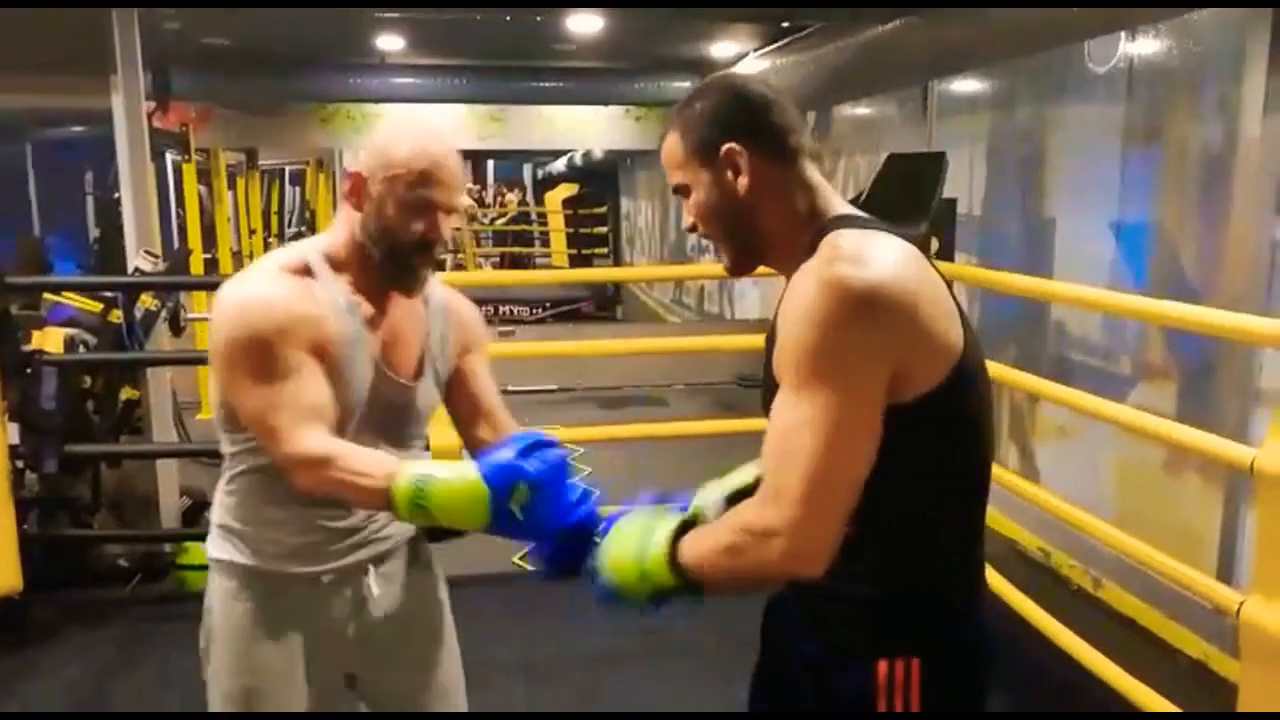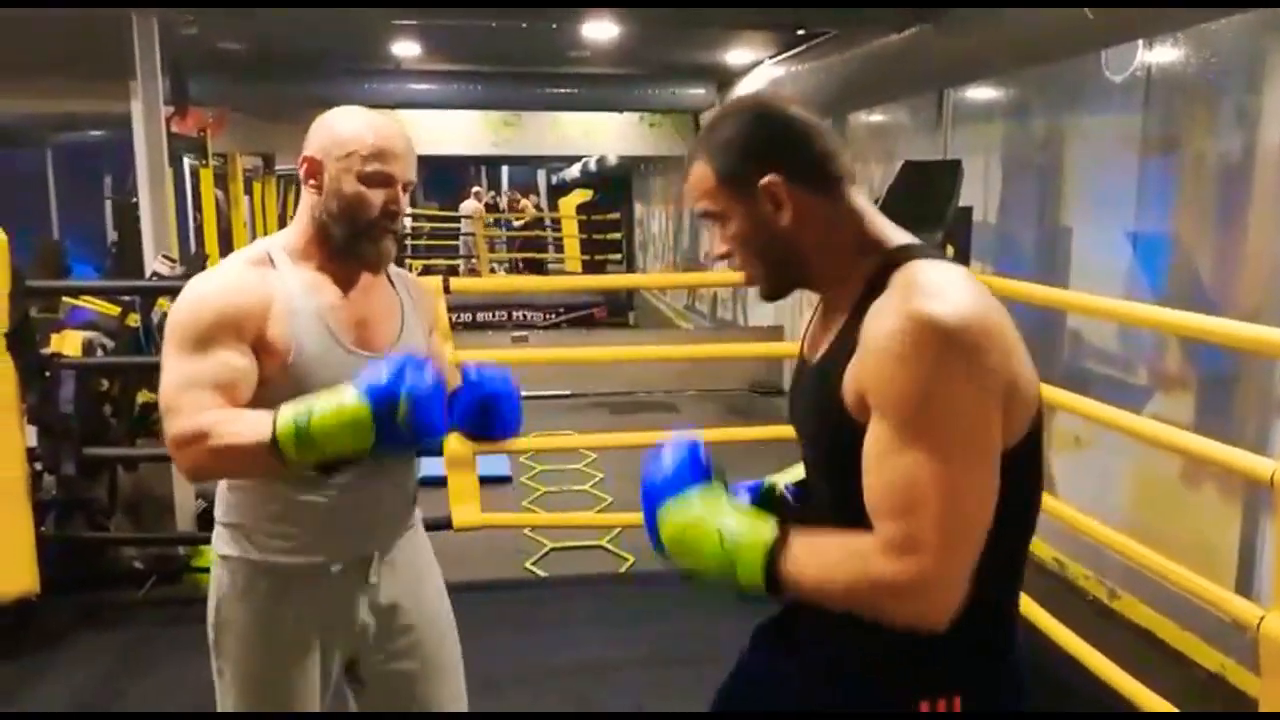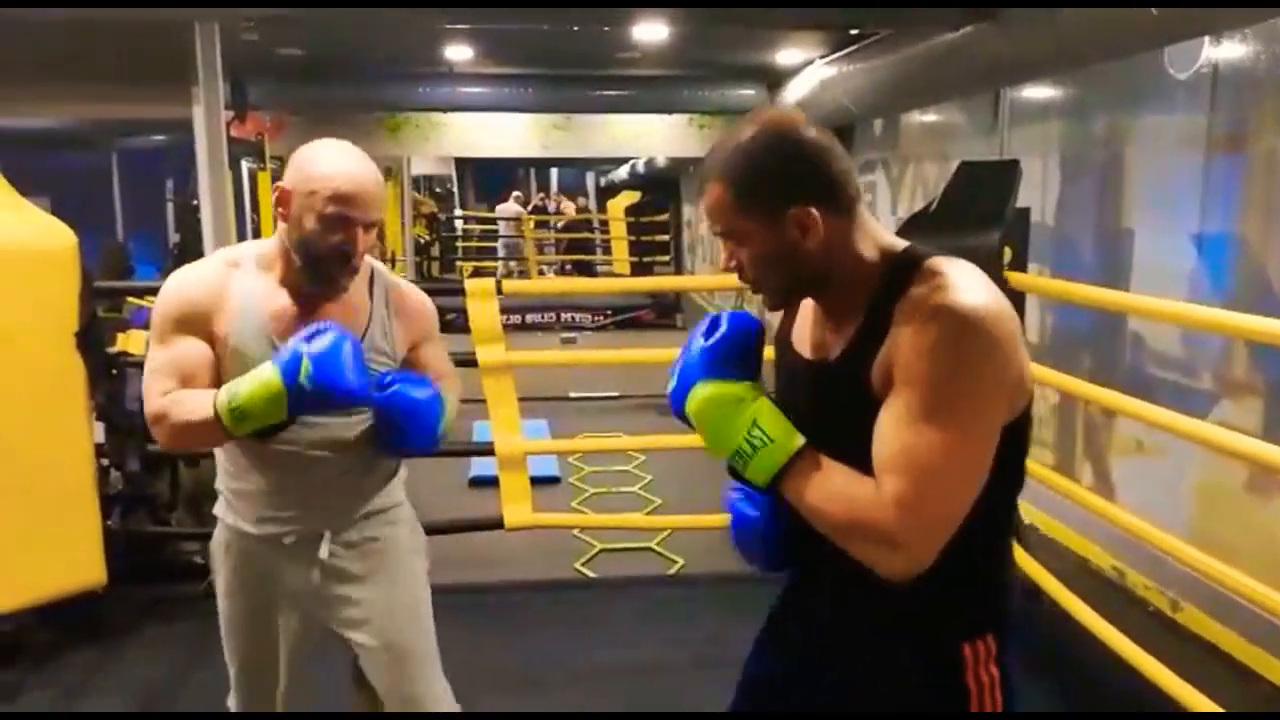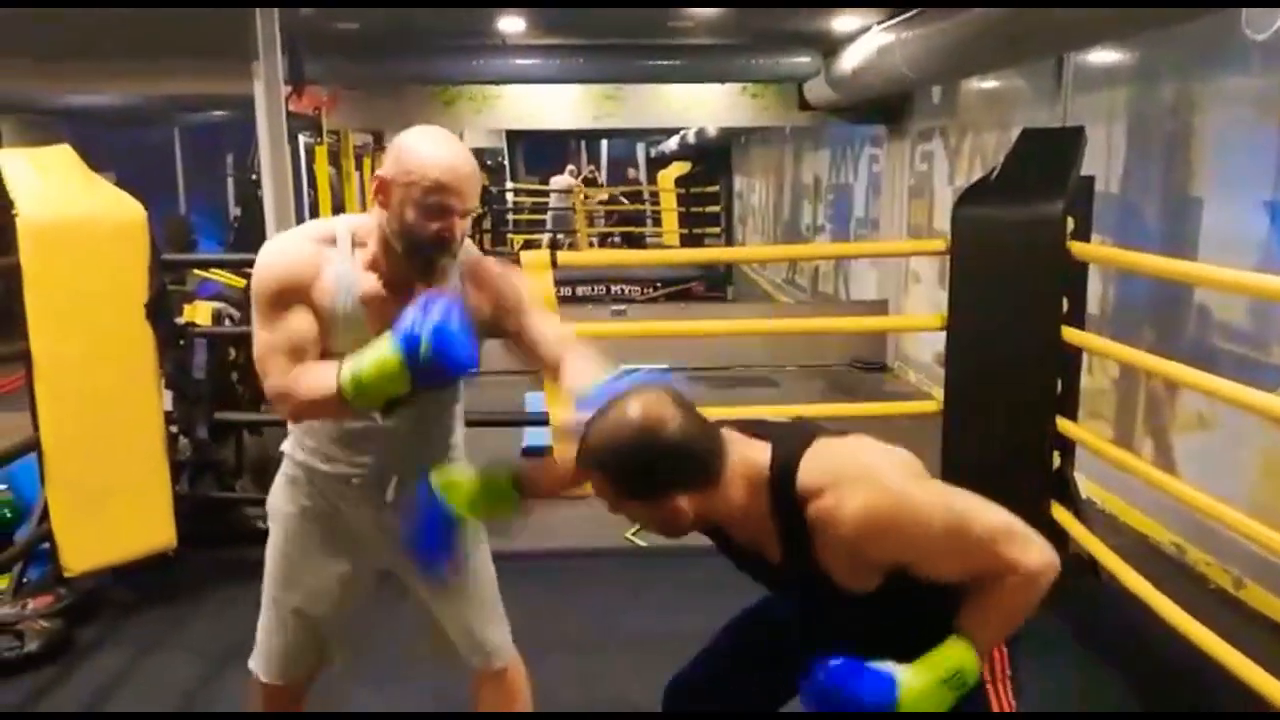
dt=1s
person 1, frame 1
left shoulder: (847, 283)
right shoulder: (829, 272)
left elbow: (789, 538)
left wrist: (661, 556)
right wrist: (705, 510)
left hip: (890, 660)
right hip: (821, 623)
person 1, frame 2
left shoulder: (926, 324)
right shoulder: (842, 303)
left elbow: (921, 581)
left wrist: (726, 534)
right wrist: (784, 500)
left hip: (918, 685)
person 1, frame 3
left shoulder: (952, 317)
right shoulder: (803, 300)
left elbow: (900, 542)
left wrist: (752, 437)
left hip: (933, 645)
right hip: (818, 606)
person 1, frame 4
left shoulder: (858, 501)
right shoulder: (684, 458)
left elbow: (1029, 564)
left wrist: (935, 678)
left hip: (937, 634)
right hip: (823, 615)
right knee: (692, 703)
person 2, frame 1
left shoulder: (448, 310)
right shoulder: (267, 302)
left elbow: (490, 433)
right elbow: (306, 457)
left wrist: (550, 495)
right wrist: (462, 493)
left hip: (394, 575)
right hip: (274, 587)
person 2, frame 2
left shoulder: (409, 293)
right shoulder: (233, 294)
left elbow: (440, 394)
right elbow: (193, 441)
left wrist: (473, 401)
right wrist: (343, 418)
left hip: (398, 563)
right hip: (278, 580)
person 2, frame 3
left shoulder: (403, 303)
right shoulder: (202, 290)
left elbow: (443, 393)
right elbow: (168, 421)
left wrist: (425, 409)
right wrist: (277, 389)
left hip: (372, 536)
right hip: (259, 543)
left knee: (422, 702)
right knee: (256, 704)
person 2, frame 4
left shoulder: (482, 277)
right shoulder: (297, 262)
left elbow: (561, 353)
right elbow: (286, 390)
right wrist: (394, 364)
left hip: (432, 490)
right hip: (328, 487)
left knee: (492, 656)
right knee: (284, 665)
